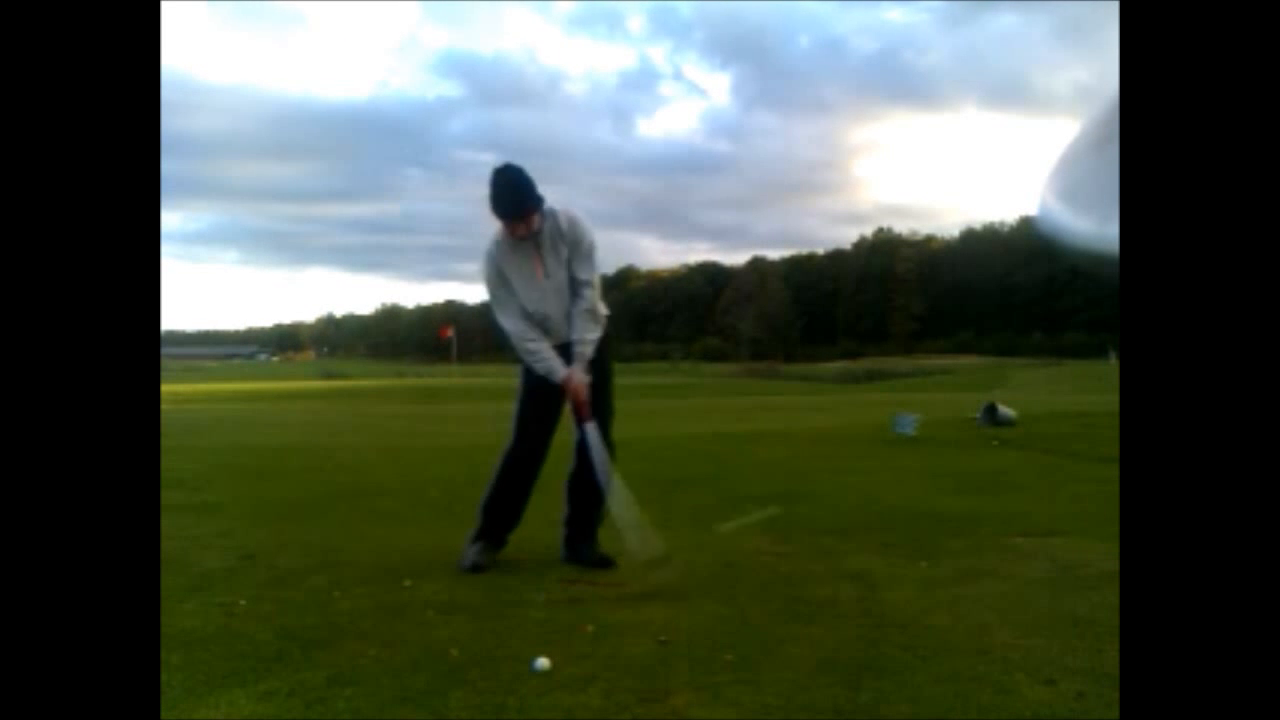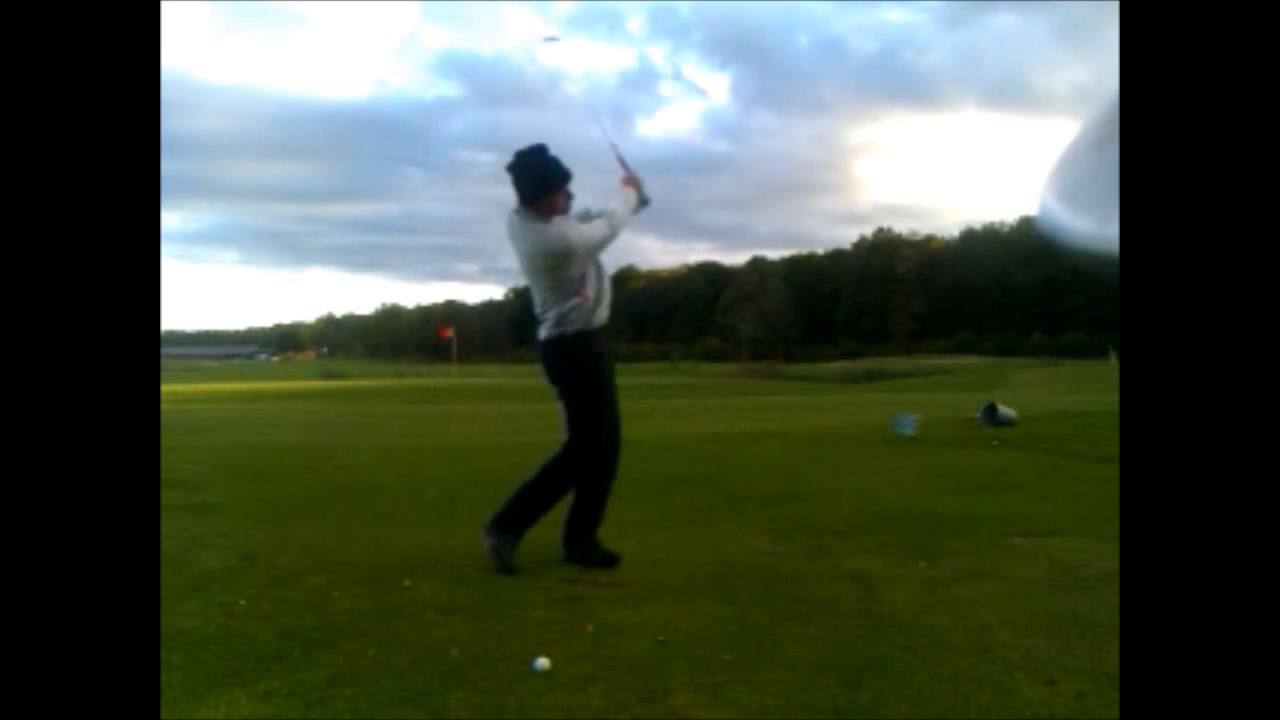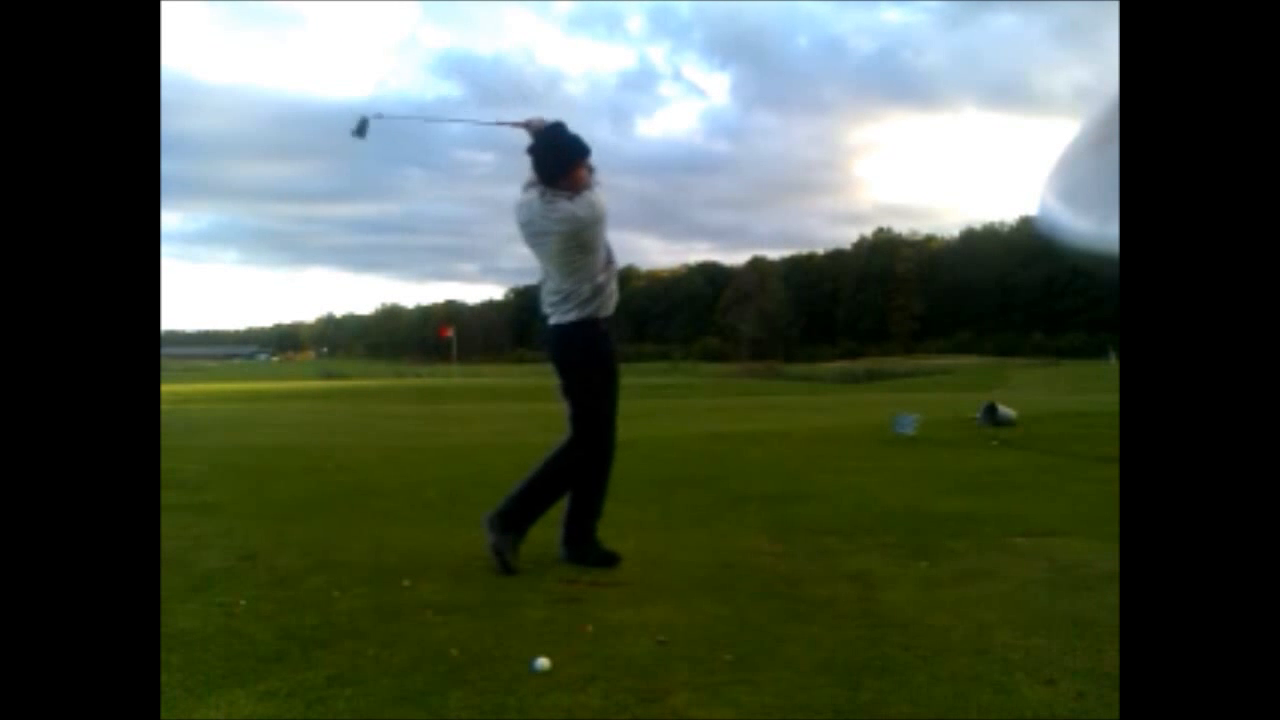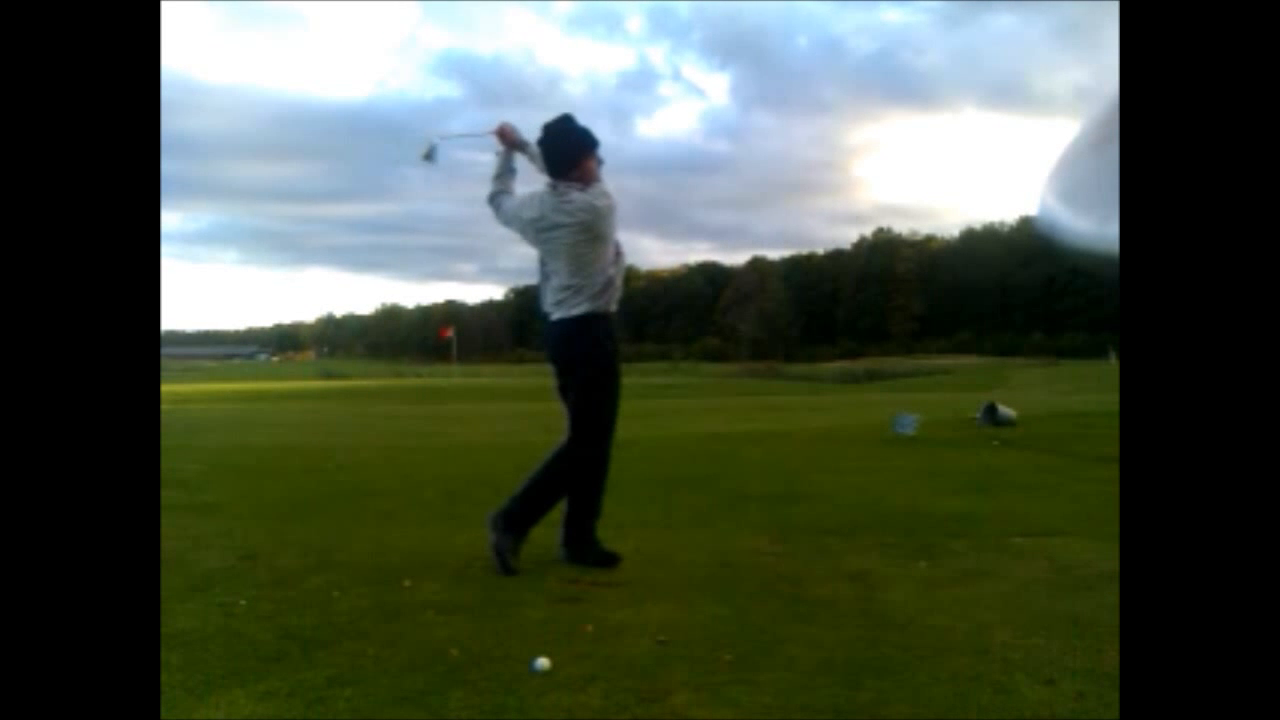
dt=0.2s
person 1, frame 1
left shoulder: (570, 228)
right shoulder: (497, 256)
left elbow: (587, 299)
right elbow: (518, 327)
left wrist: (581, 365)
right wrist: (559, 373)
left hip: (589, 349)
right hip: (542, 356)
right knee: (526, 448)
left ankle: (581, 538)
right ankle: (488, 537)
person 1, frame 2
left shoulder: (523, 219)
right shoulder: (547, 238)
left elbow: (588, 224)
right elbow: (604, 230)
left wrist: (624, 200)
right wrist: (628, 198)
left hip: (589, 339)
right hip: (569, 347)
left knee: (601, 442)
right knee: (589, 445)
left ankle: (581, 537)
right ankle: (507, 525)
person 1, frame 3
left shoulder: (528, 209)
right shoulder: (585, 212)
right elbow: (590, 186)
left wrist: (546, 142)
right wrist: (548, 135)
left hip: (571, 332)
right hip: (586, 335)
left knee: (596, 439)
right knee: (589, 441)
left ankle: (580, 537)
right ankle: (511, 519)
person 1, frame 4
left shoulder: (531, 208)
right shoulder: (597, 205)
left elbow: (498, 199)
right elbow: (585, 182)
left wrist: (507, 151)
right wrist: (523, 144)
left hip: (562, 329)
right hip: (590, 331)
left knee: (592, 439)
right knee: (587, 440)
left ankle: (580, 538)
right ankle: (512, 519)
